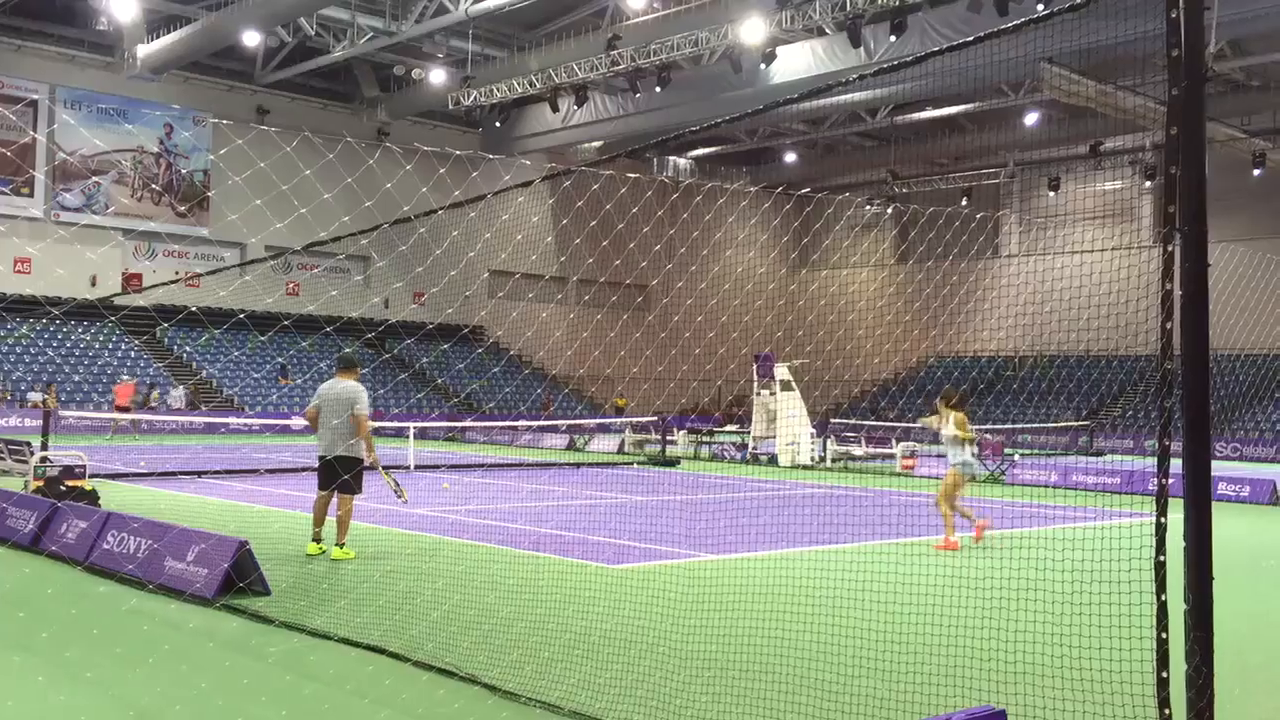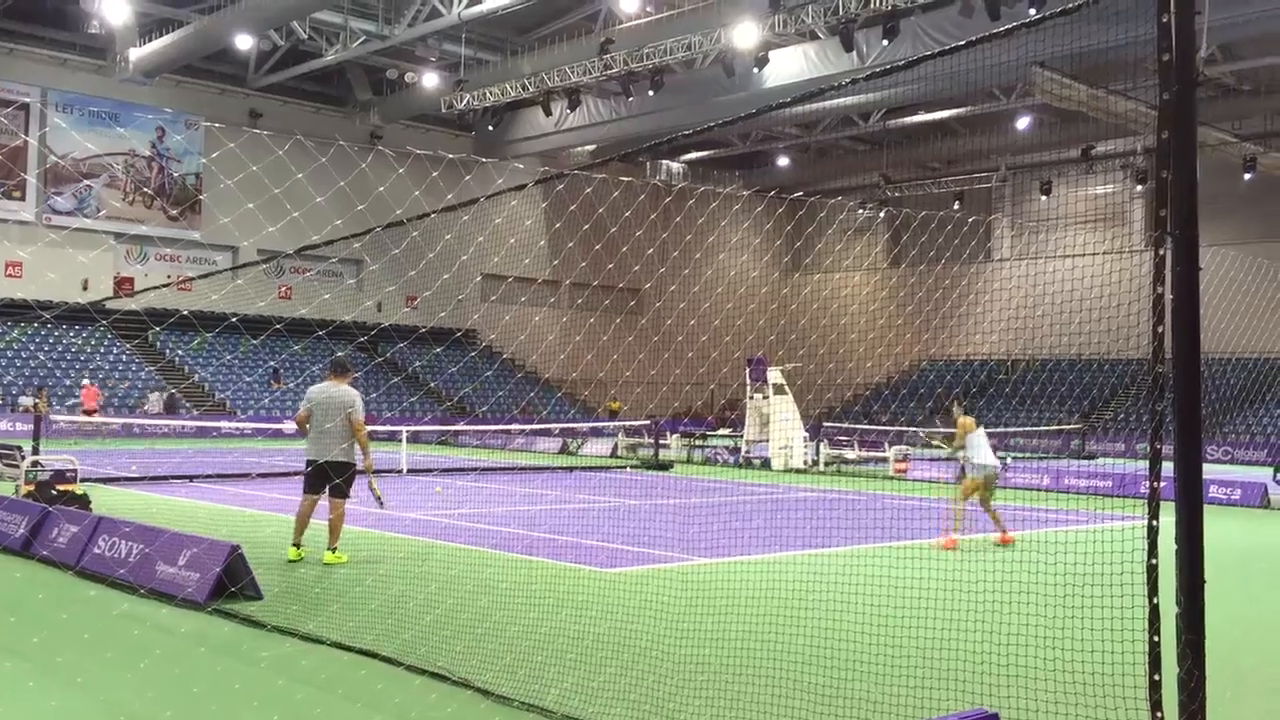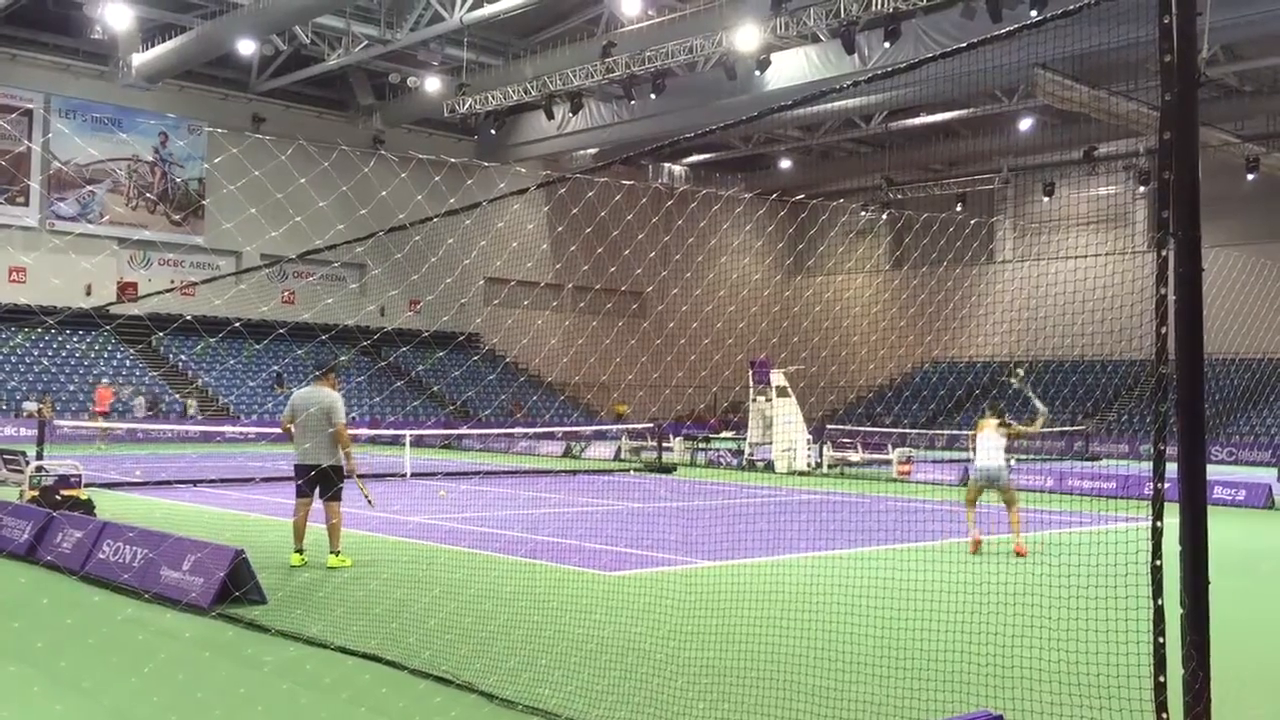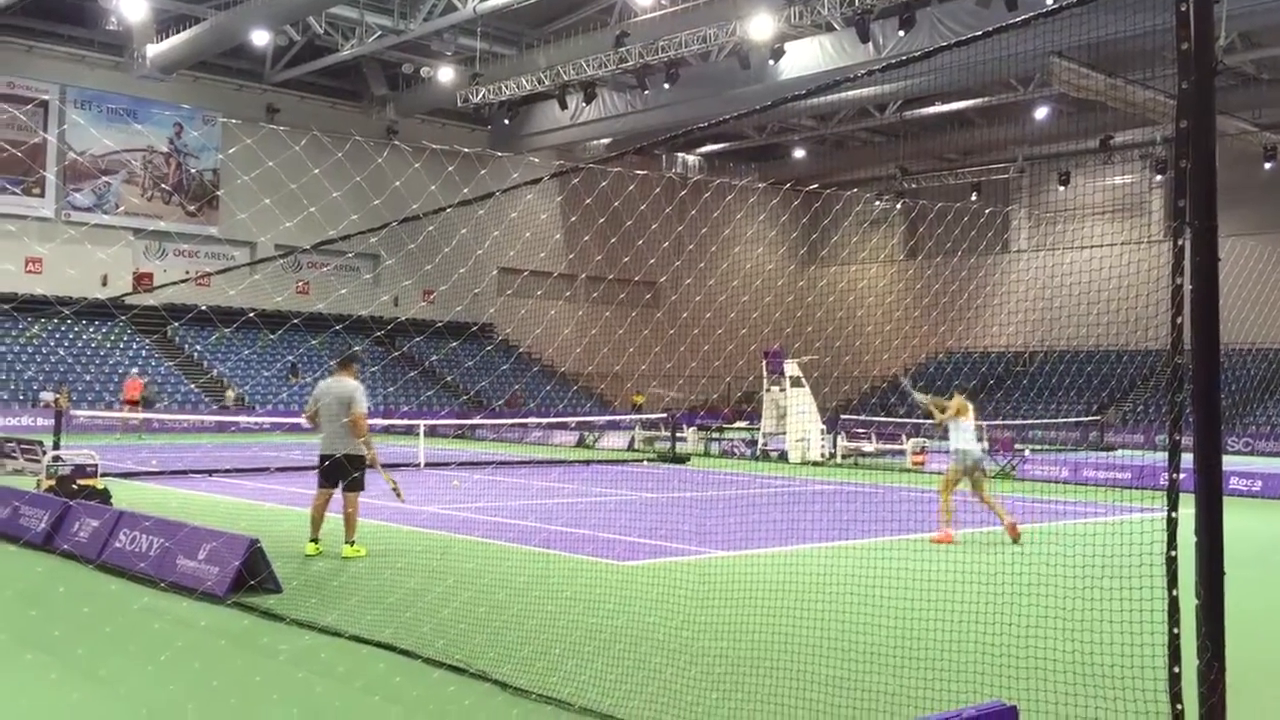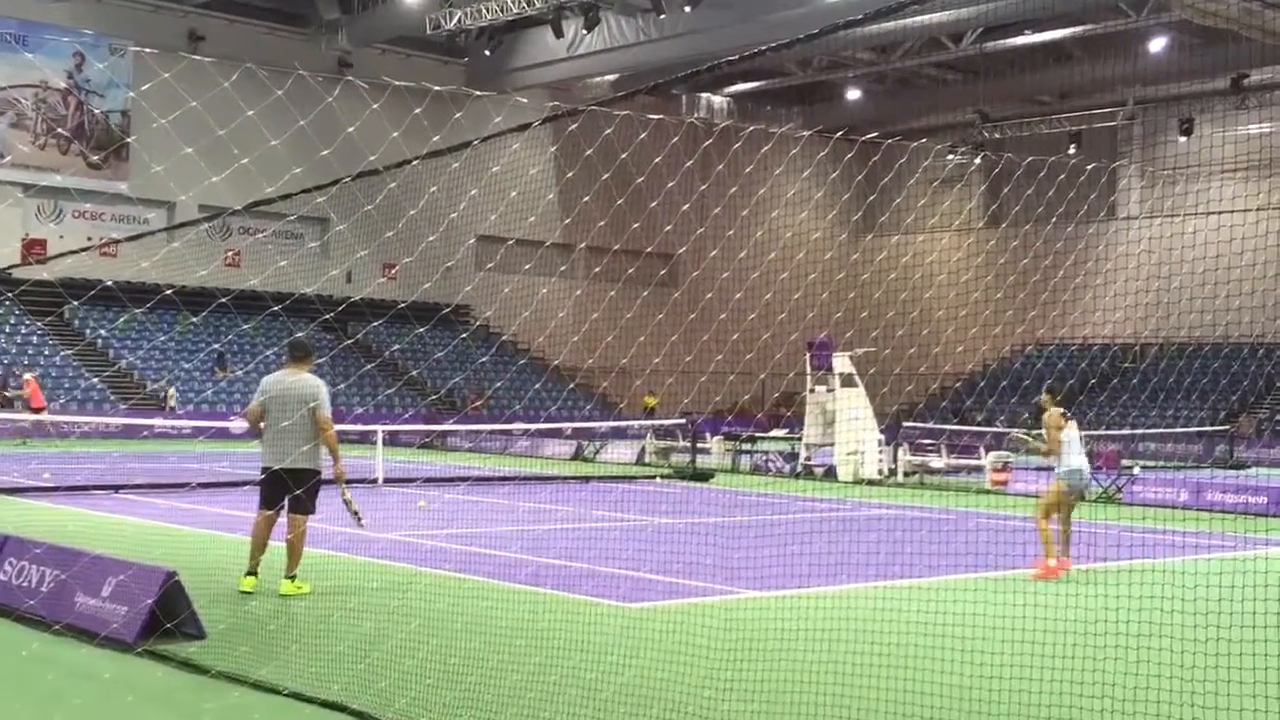
dt=0.7s
person 1, frame 1
left shoulder: (323, 388)
right shoulder: (358, 390)
left elbow: (310, 415)
right elbow: (362, 422)
right wrist: (371, 451)
left hip: (326, 451)
right hip: (350, 452)
left knee: (323, 495)
right knee: (345, 499)
left ankle: (315, 542)
right ankle: (339, 547)
person 1, frame 2
left shoulder: (313, 391)
right shoulder: (352, 395)
left elbow: (300, 419)
right elbow: (359, 427)
right wrist: (367, 456)
left hip: (315, 455)
right hip: (342, 457)
left knee: (308, 500)
right knee: (337, 504)
left ankle: (295, 547)
right ankle: (331, 551)
person 1, frame 3
left shoulder: (297, 395)
right shoulder: (333, 397)
left elbow: (284, 425)
right elbow: (340, 431)
right wrist: (349, 459)
left hip: (303, 460)
right hip: (330, 461)
left knee: (302, 505)
right knee: (332, 506)
right ankle: (334, 554)
person 1, frame 4
left shoulder: (322, 386)
right shoulder: (355, 387)
left elbow: (309, 414)
right elbow: (359, 420)
right wrist: (370, 449)
left hip: (327, 449)
right hip: (352, 450)
left knee: (322, 494)
right knee: (350, 496)
right ankle: (349, 544)
person 1, frame 5
left shoulder: (268, 381)
right shoulder: (316, 385)
left elbow: (251, 416)
right elbow: (325, 426)
right wrist: (337, 462)
left hip: (272, 460)
right hip: (305, 463)
left knee: (265, 516)
right knee: (297, 521)
left ankle: (250, 575)
right ankle: (289, 580)
person 2, frame 1
left shoulder: (959, 417)
right shoulder: (940, 418)
left elbow: (973, 438)
right elbow: (923, 422)
left wrist: (958, 435)
right wrist: (930, 422)
left hip: (964, 464)
right hip: (955, 464)
left knee: (942, 499)
right knee: (949, 503)
left ankle: (951, 540)
right ankle: (977, 523)
person 2, frame 2
left shoulder: (962, 421)
right shoulder: (975, 423)
left elbow: (958, 444)
left wrist: (953, 447)
right wrist: (965, 456)
left hip: (982, 467)
right hip: (994, 467)
left knee: (960, 499)
right knee: (985, 504)
left ankle: (953, 537)
right ankle: (1005, 534)
person 2, frame 3
left shoulder: (980, 423)
right shoulder: (1006, 426)
right elbow: (1032, 430)
right wrist: (1042, 416)
left hip: (979, 469)
right hip: (999, 469)
left knee: (970, 505)
right knee: (1012, 507)
left ankle: (975, 535)
right ankle: (1018, 543)
person 2, frame 4
left shoulder: (958, 401)
right shoulder: (968, 406)
left elbow: (942, 421)
right elbow: (947, 404)
left wrist: (932, 408)
right wrist: (932, 401)
left hip: (962, 453)
right hip: (976, 454)
left knee: (945, 492)
right knee: (982, 495)
left ankle: (947, 532)
right ankle: (1007, 521)
person 2, frame 5
left shoulder: (1049, 416)
right shoulder: (1066, 416)
left elbow: (1054, 449)
left wrist: (1040, 447)
right wrist: (1046, 448)
left hip: (1068, 473)
right hip: (1082, 472)
left knee: (1042, 516)
right knee: (1064, 516)
left ankle: (1050, 564)
right ankle: (1064, 558)
